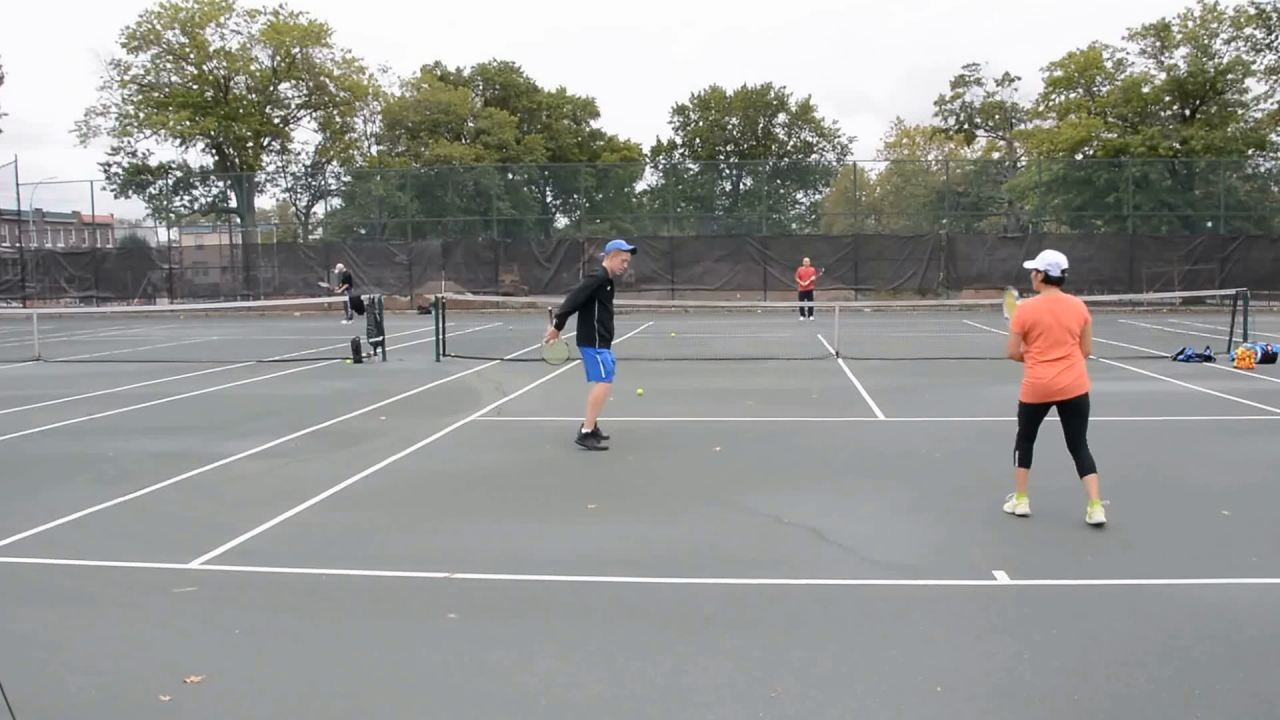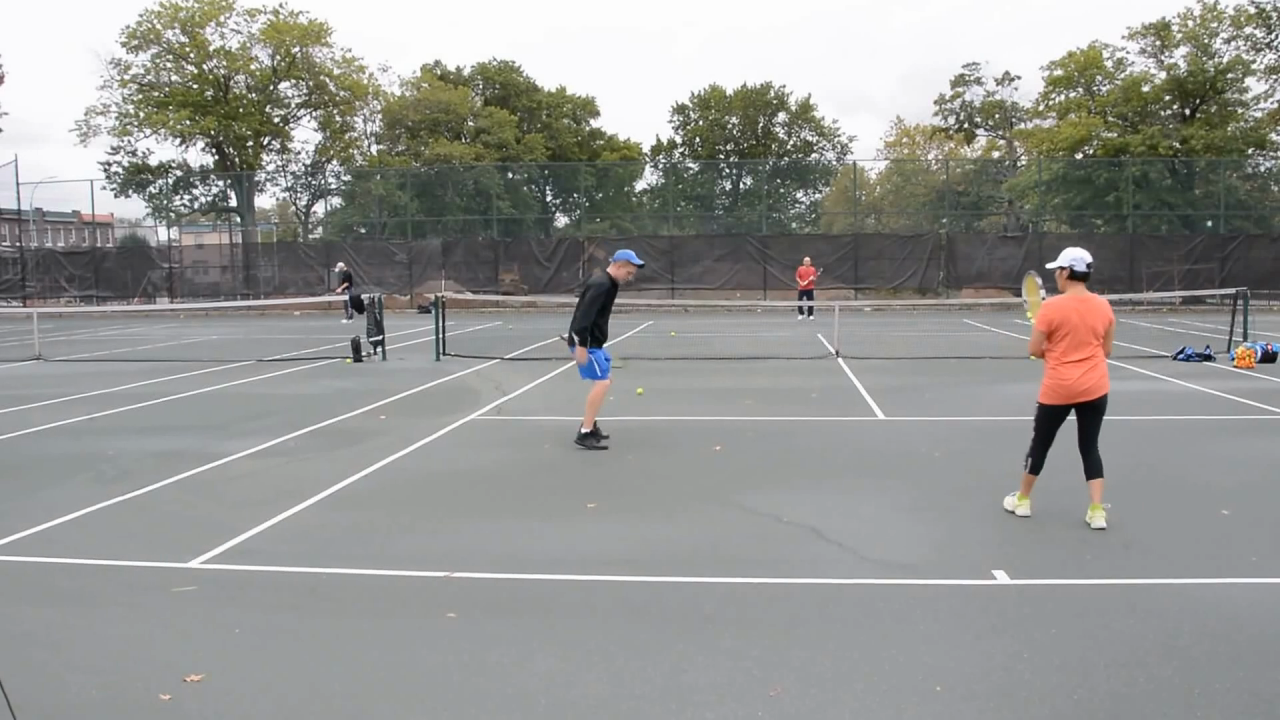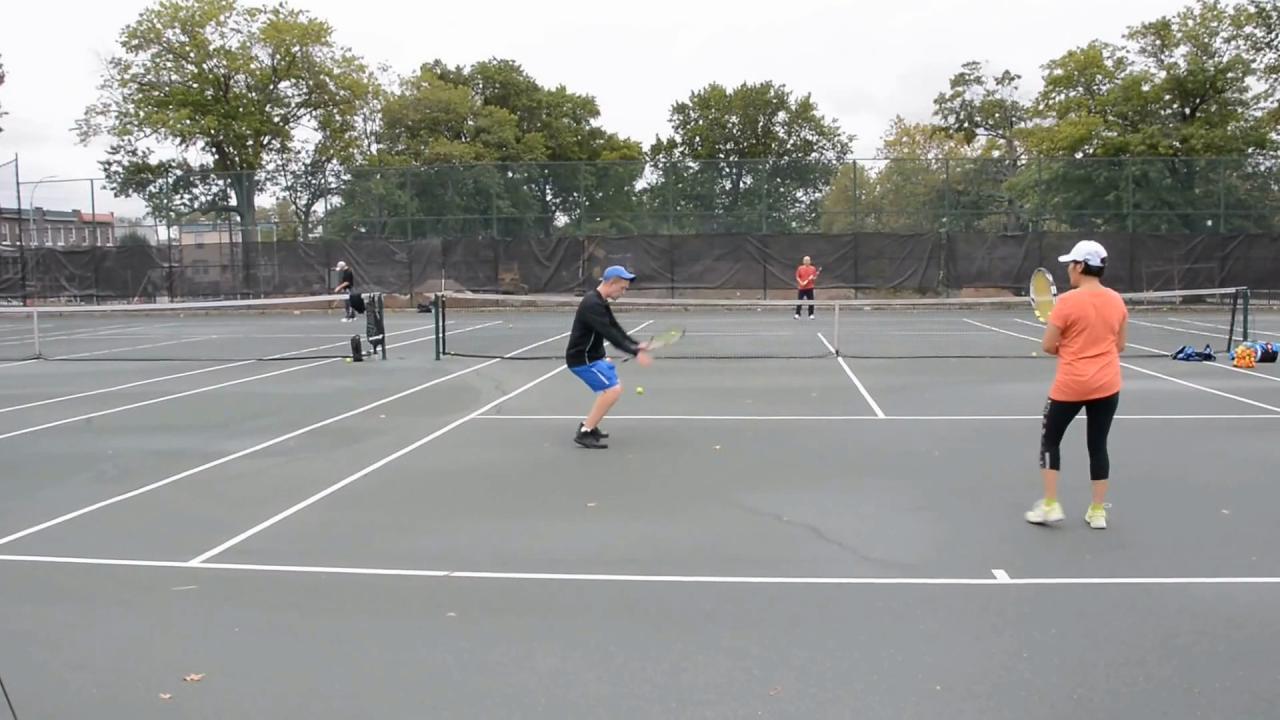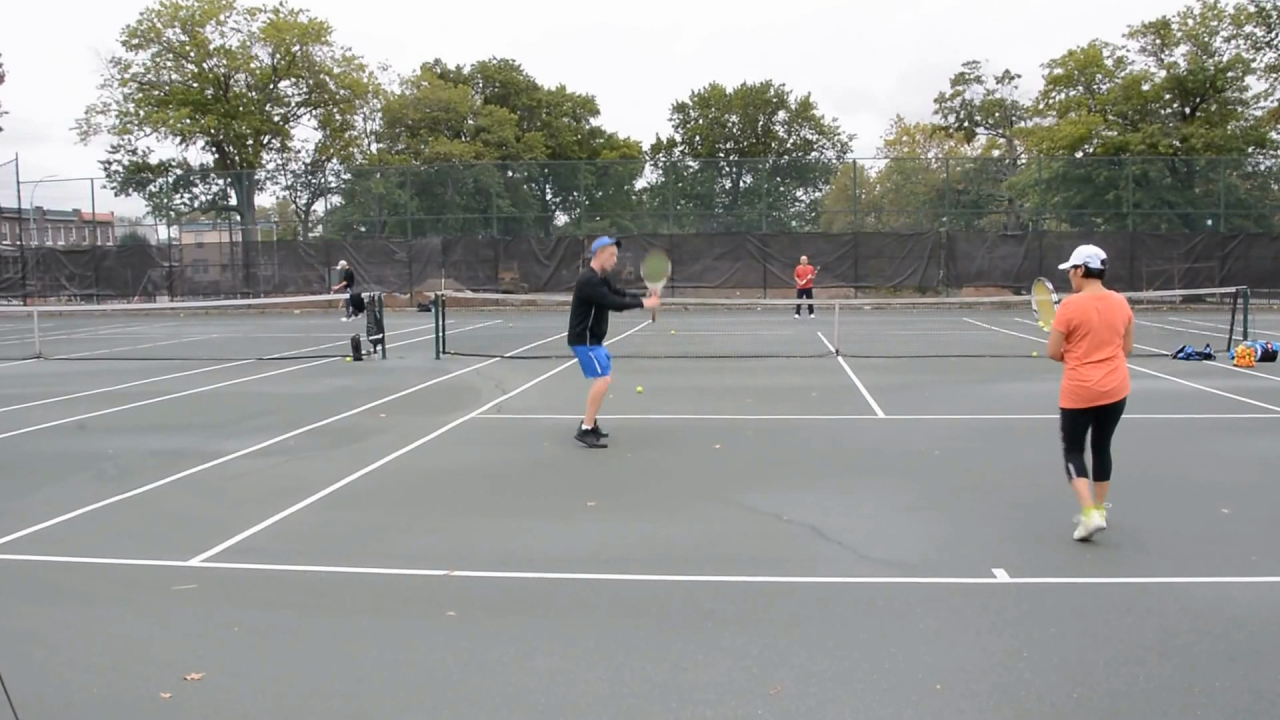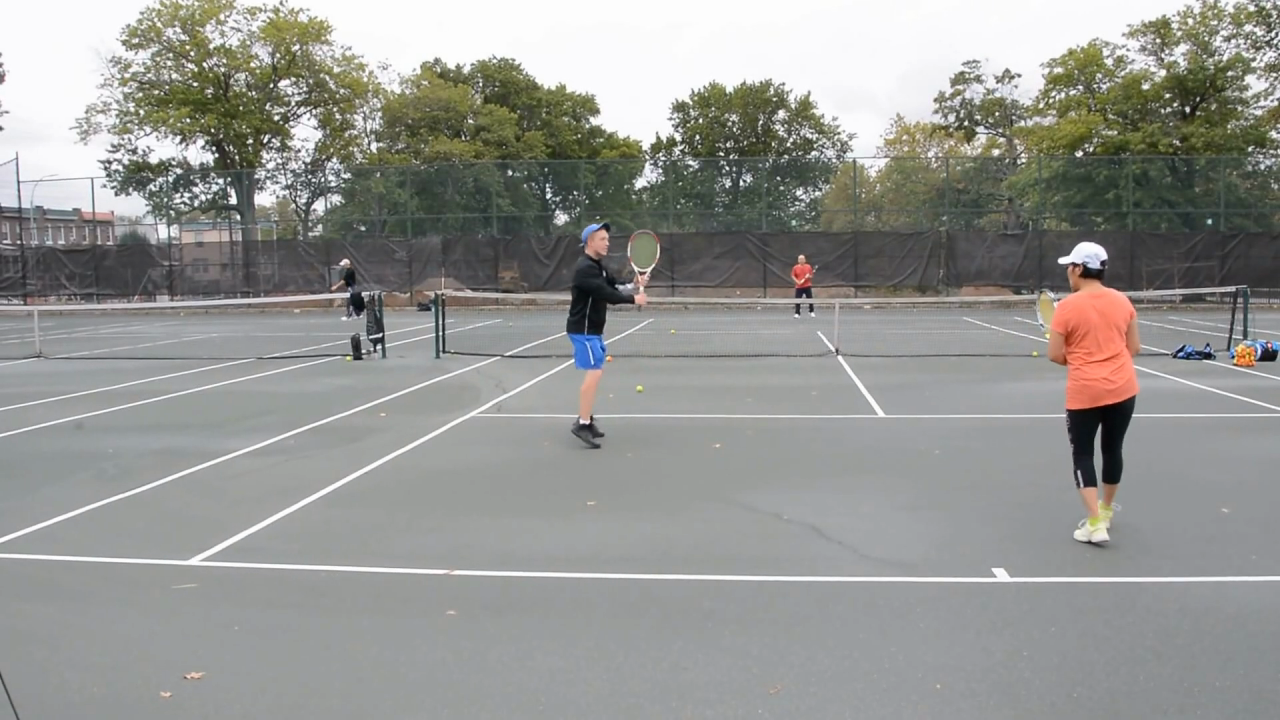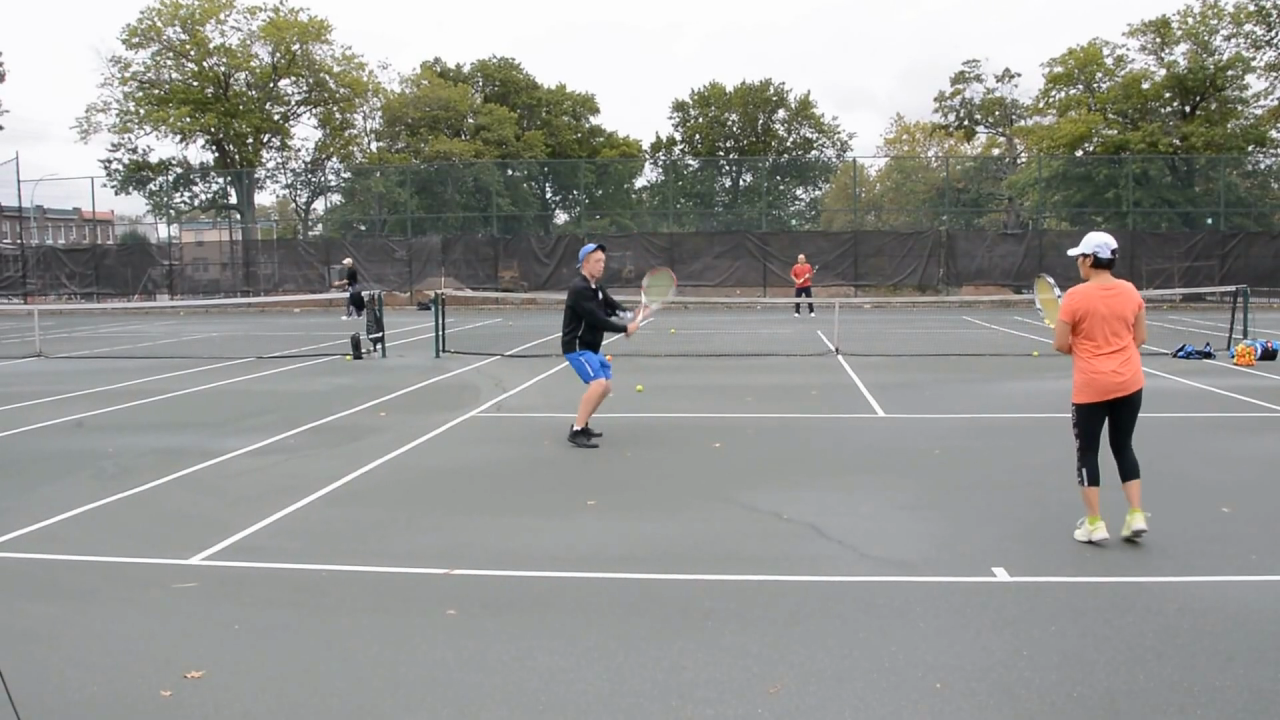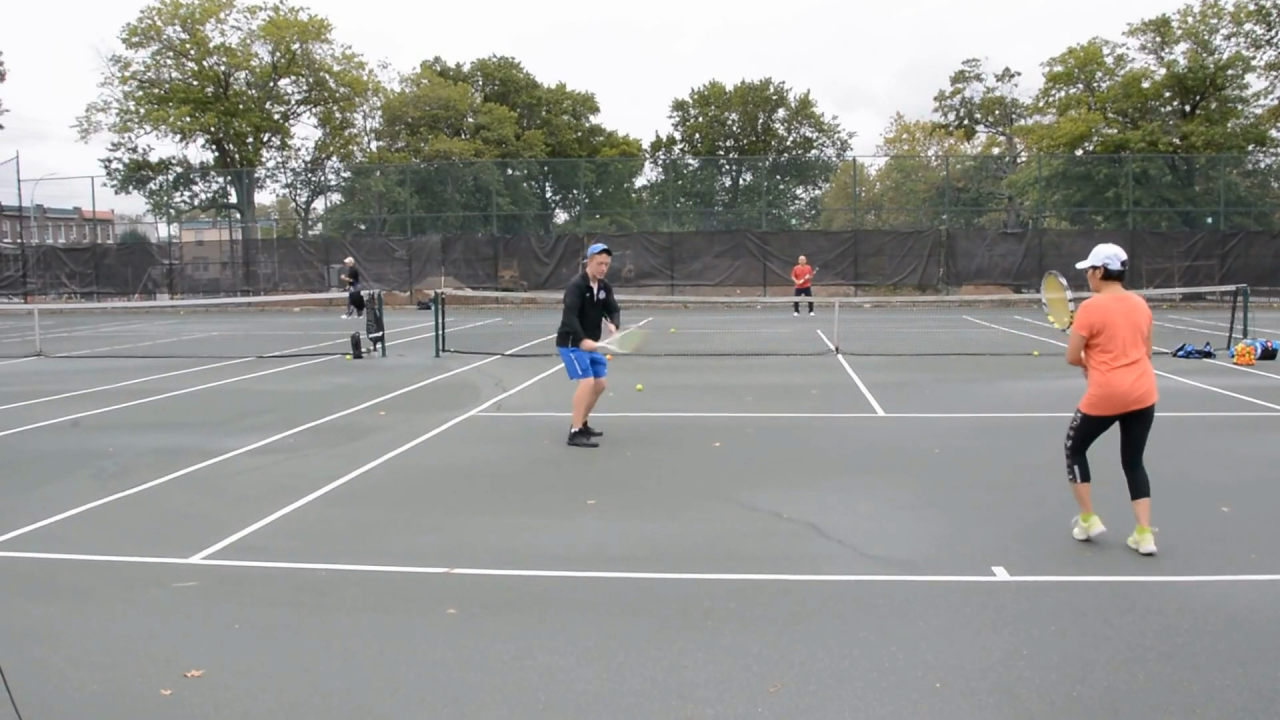
dt=0.2s
person 1, frame 1
left shoulder: (1026, 308)
right shoulder: (1078, 306)
left elbow: (1013, 352)
right elbow: (1086, 350)
left hip: (1037, 387)
right hip: (1075, 386)
left knee: (1025, 438)
right knee: (1079, 446)
left ankle: (1020, 499)
right ankle: (1096, 507)
person 1, frame 2
left shoulder: (1052, 307)
right shoulder: (1103, 305)
left elbow: (1035, 349)
right elbow: (1107, 350)
left hip: (1058, 389)
right hip: (1095, 388)
left knee: (1040, 443)
right knee: (1090, 448)
left ankle: (1022, 500)
right ankle: (1097, 511)
person 1, frame 3
left shoulder: (1067, 301)
right shoulder: (1117, 301)
left elbow: (1048, 345)
right elbow: (1119, 345)
left hip: (1070, 386)
right hip: (1107, 385)
left knee: (1050, 439)
right knee: (1097, 445)
left ankle: (1050, 505)
right ankle: (1097, 511)
person 1, frame 4
left shoulder: (1070, 305)
right shoulder: (1121, 303)
left elbow: (1053, 352)
right elbow: (1127, 349)
left hip: (1079, 392)
right hip: (1115, 389)
left knee: (1073, 452)
right knee: (1101, 447)
left ankle: (1090, 513)
right ankle: (1099, 510)
person 1, frame 5
left shoulder: (1067, 306)
right shoulder: (1122, 301)
left elbow: (1055, 355)
right elbow: (1134, 348)
left hip: (1085, 393)
right hip: (1123, 389)
left knee: (1083, 455)
right knee: (1113, 449)
left ankle: (1095, 524)
right ankle: (1106, 510)
person 1, frame 6
left shoulder: (1075, 296)
right shoulder: (1131, 292)
left elbow: (1060, 344)
right elbow: (1140, 338)
left hip: (1092, 387)
right hip: (1129, 383)
left knee: (1087, 452)
right knee: (1123, 447)
left ankle: (1094, 524)
right ankle: (1136, 516)
person 1, frame 7
left shoulder: (1090, 308)
right shoulder: (1140, 304)
left elbow: (1072, 357)
right elbow: (1147, 352)
left hip: (1104, 397)
right hip: (1143, 395)
left knee: (1074, 449)
right knee: (1133, 462)
left ankle: (1088, 520)
right ankle: (1144, 535)
person 2, frame 1
left shoulder: (606, 279)
right shoulder: (597, 277)
left elbow: (578, 302)
right elbow: (573, 298)
right wrist: (557, 326)
left hip: (600, 342)
right hip: (593, 342)
left knee: (602, 384)
right knee: (603, 384)
left ankle: (590, 427)
right ankle: (585, 434)
person 2, frame 2
left shoulder: (608, 283)
right shoulder: (601, 284)
right elbow: (586, 313)
right wrist: (580, 343)
left hip: (592, 342)
right hip: (586, 343)
left knee: (604, 381)
right knee: (601, 383)
left ankle: (589, 425)
right ankle: (585, 433)
person 2, frame 3
left shoulder: (601, 302)
right shoulder: (592, 305)
left elbow: (615, 328)
right elbow: (610, 334)
left wrist: (636, 345)
right wrist: (635, 353)
left hip: (590, 356)
right hip: (582, 359)
left knee: (612, 388)
right knee: (613, 390)
left ankle: (589, 426)
right ankle: (585, 432)
person 2, frame 4
left shoulder: (602, 278)
right shoulder: (588, 280)
left elbow: (620, 295)
right elbow: (613, 303)
left wrist: (645, 297)
right wrist: (643, 303)
left hip: (593, 340)
right hip: (584, 340)
left knee: (602, 380)
right knee: (602, 380)
left ankle: (589, 423)
right ankle: (586, 429)
person 2, frame 5
left shoulder: (598, 266)
right shoulder: (585, 269)
left elbow: (615, 286)
right elbow: (607, 295)
left wrist: (635, 285)
right wrist: (634, 299)
left hip: (592, 330)
right hip: (583, 331)
left knee: (595, 373)
right knee: (593, 373)
left ankle: (585, 420)
right ankle: (583, 424)
person 2, frame 6
left shoulder: (596, 286)
right shoulder: (579, 289)
left elbow: (612, 307)
right elbow: (598, 319)
left wrist: (630, 317)
right wrist: (625, 329)
left hip: (590, 348)
right hip: (576, 347)
left knee: (605, 386)
right knee: (598, 383)
left ankle: (581, 425)
right ankle: (577, 432)
person 2, frame 7
left shoulder: (604, 286)
right shoulder: (577, 286)
left elbow: (612, 309)
right elbow: (570, 316)
left wrist: (613, 324)
right wrist: (582, 339)
left hip: (589, 345)
right hip: (572, 343)
left knee: (600, 383)
right knee: (587, 382)
left ankle: (581, 424)
right ankle: (575, 433)
